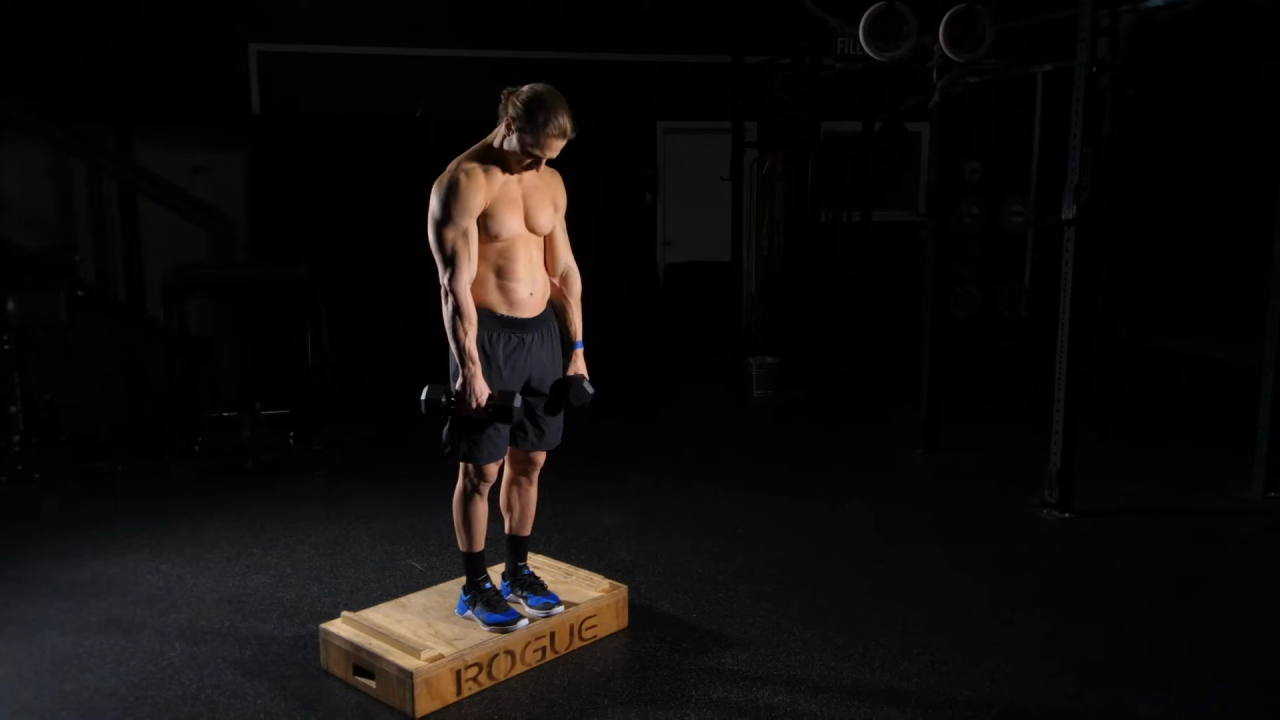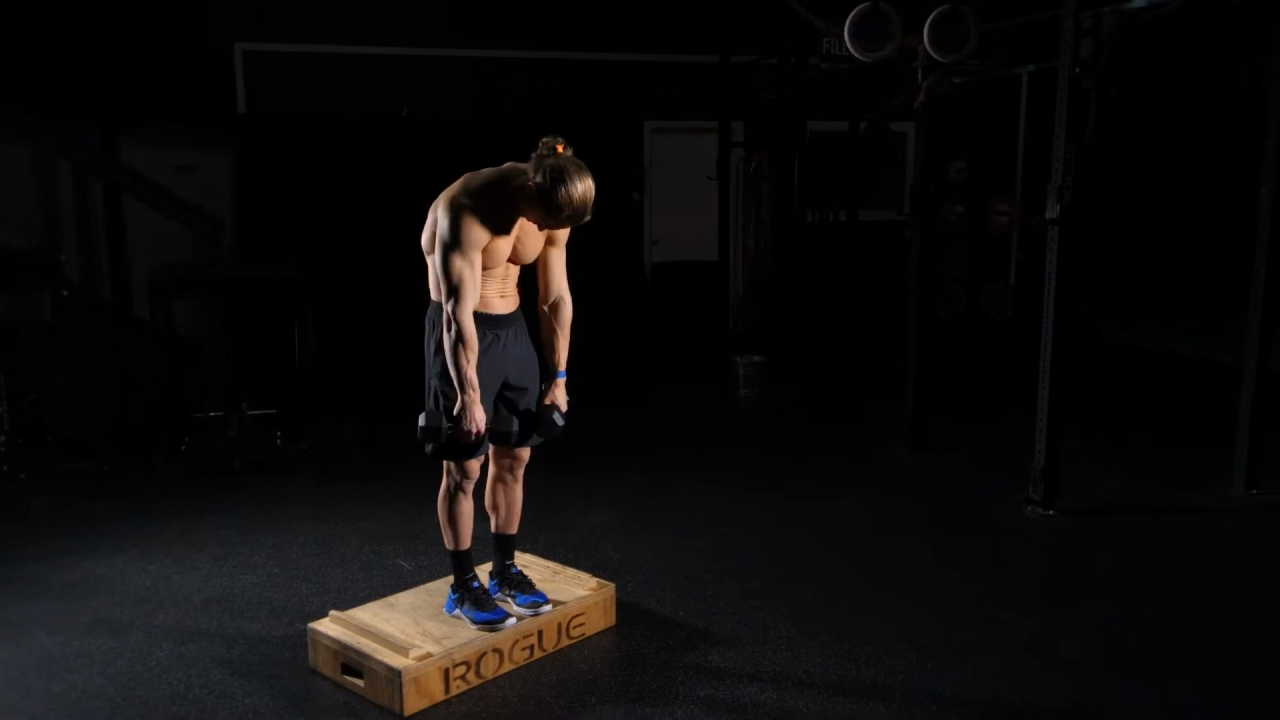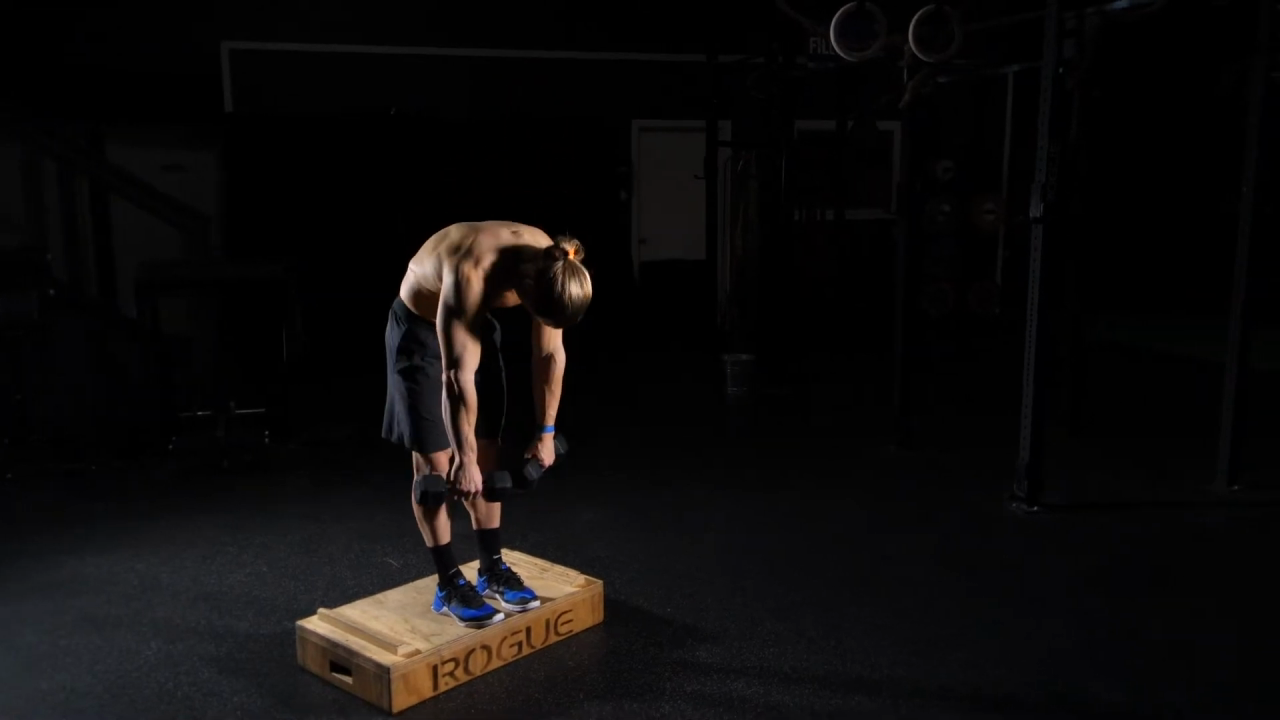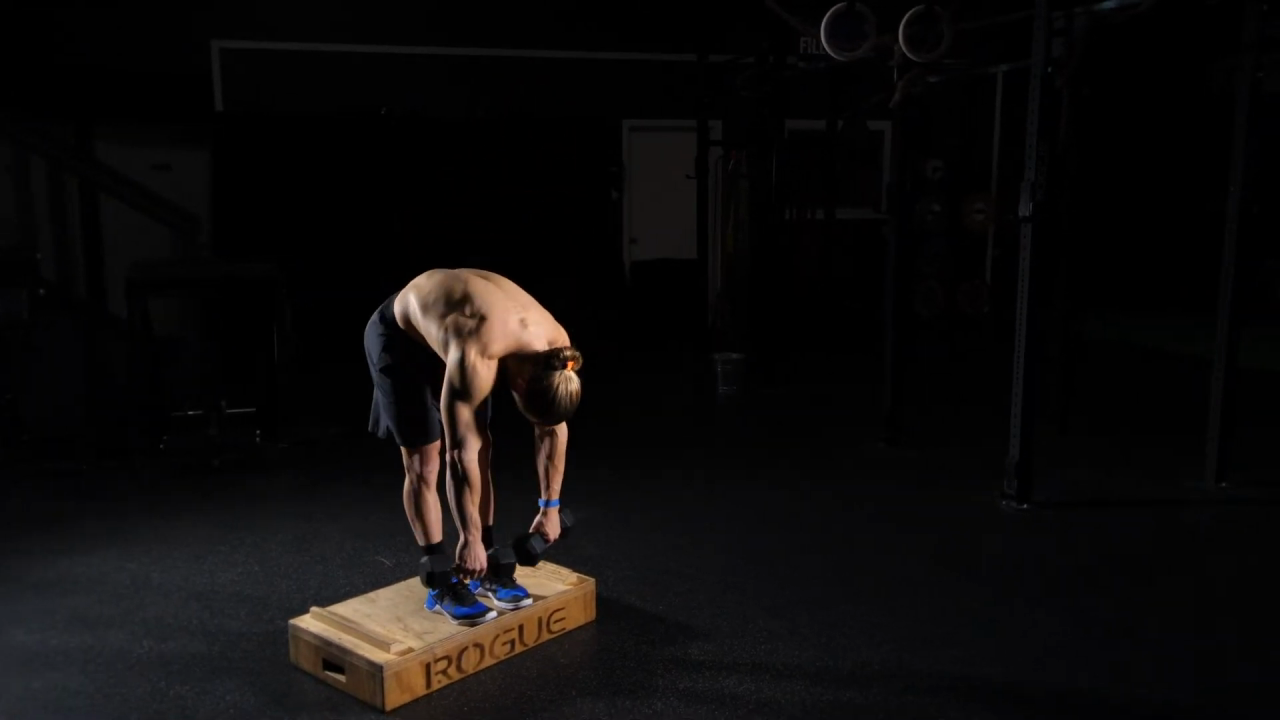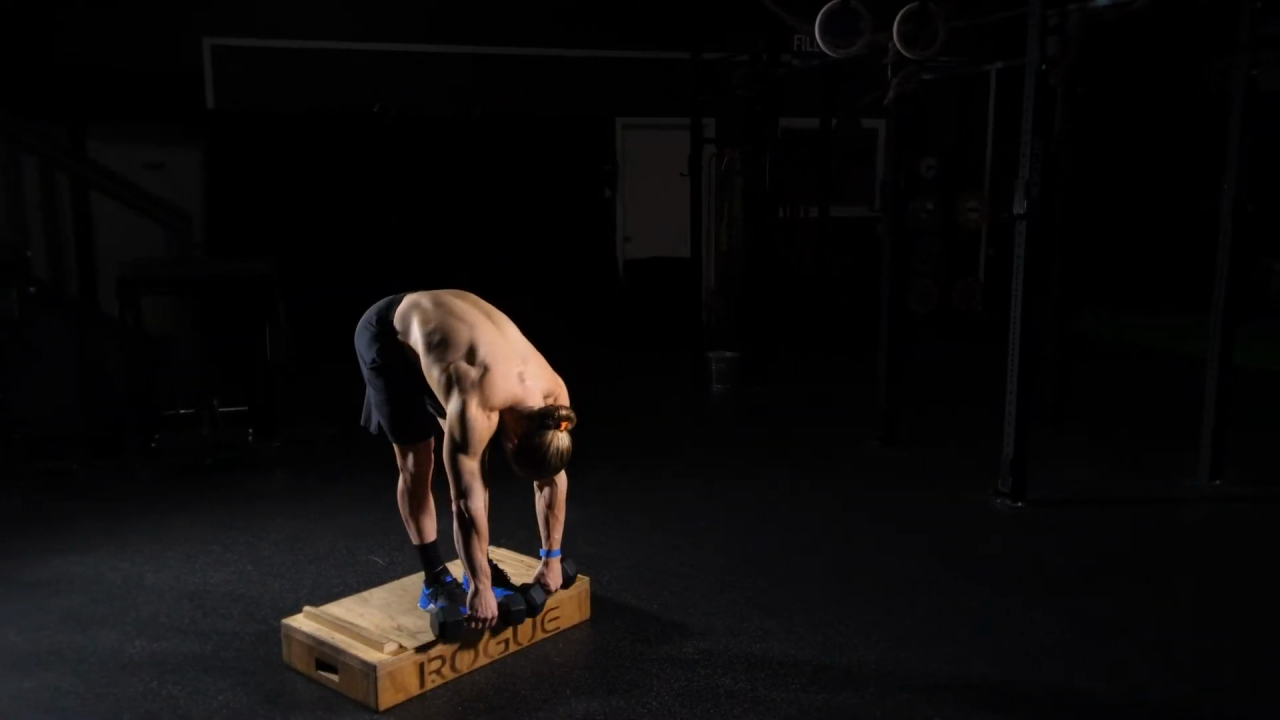
dt=1s
person 1, frame 1
left shoulder: (550, 183)
right shoulder: (462, 183)
left elbow: (564, 270)
right elbow: (455, 287)
left wrist: (576, 347)
right wrist: (469, 368)
left hip: (541, 334)
right hip: (489, 336)
left knee: (529, 461)
right knee: (481, 470)
left ankle: (517, 572)
right ankle: (475, 588)
person 1, frame 2
left shoulder: (550, 214)
right shoulder: (467, 209)
left elbow: (556, 299)
right elbow: (458, 312)
left wrist: (558, 378)
right wrist: (468, 395)
left hip: (513, 329)
right hip: (463, 333)
left knee: (514, 458)
right knee: (464, 466)
left ankle: (505, 571)
right ankle: (463, 587)
person 1, frame 3
left shoulder: (550, 268)
right shoulder: (473, 274)
left elbow: (550, 355)
right elbow: (458, 376)
left wrist: (546, 432)
right wrist: (463, 458)
left hip: (475, 328)
right hip: (419, 330)
left knee: (488, 455)
right knee: (435, 461)
left ankle: (492, 569)
right ankle: (449, 585)
person 1, frame 4
left shoulder: (556, 346)
right shoulder: (476, 357)
left elbow: (553, 429)
right elbow: (459, 454)
left wrist: (550, 506)
right wrist: (470, 539)
left hip: (448, 335)
right hip: (399, 337)
left knee: (482, 450)
right knee: (424, 461)
left ankle: (486, 569)
right ankle: (443, 585)
person 1, frame 5
left shoulder: (553, 392)
right shoulder: (476, 405)
left elbow: (553, 480)
right elbow: (466, 502)
left wrist: (552, 558)
right wrist: (480, 587)
left hip: (441, 322)
right hip: (387, 335)
left knee: (473, 457)
right knee: (417, 462)
left ankle: (481, 566)
right ankle: (436, 581)
